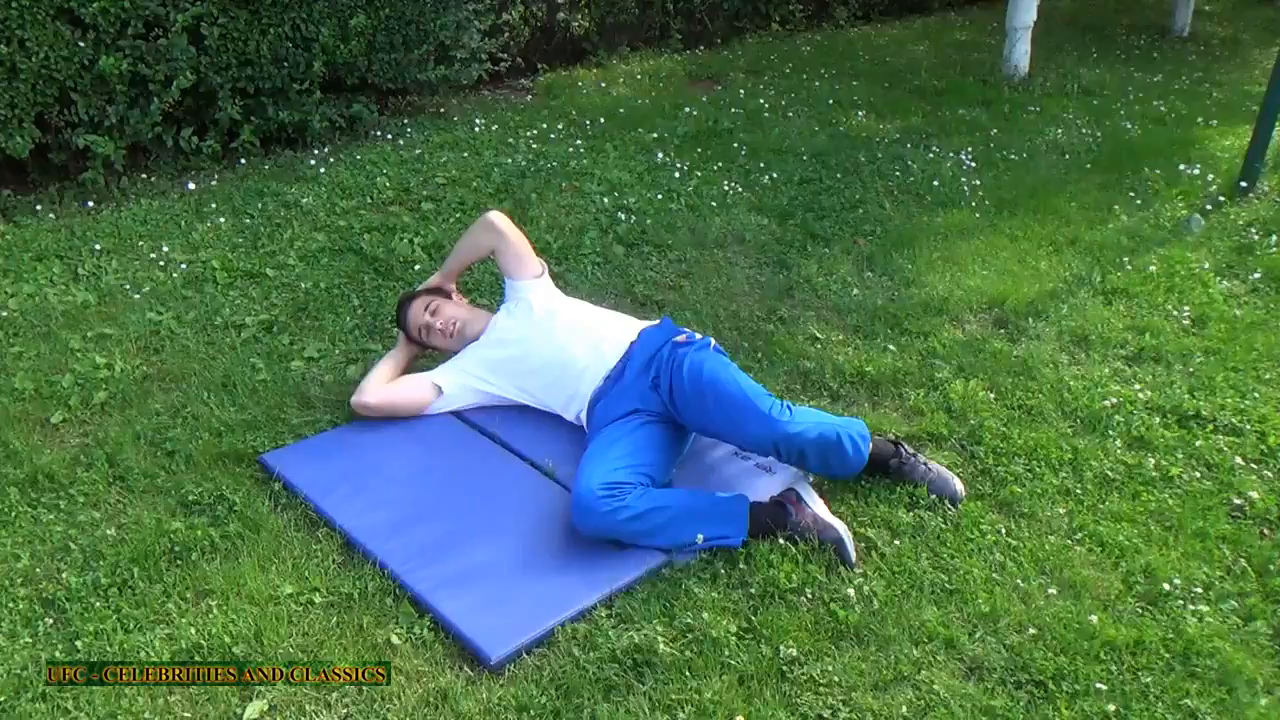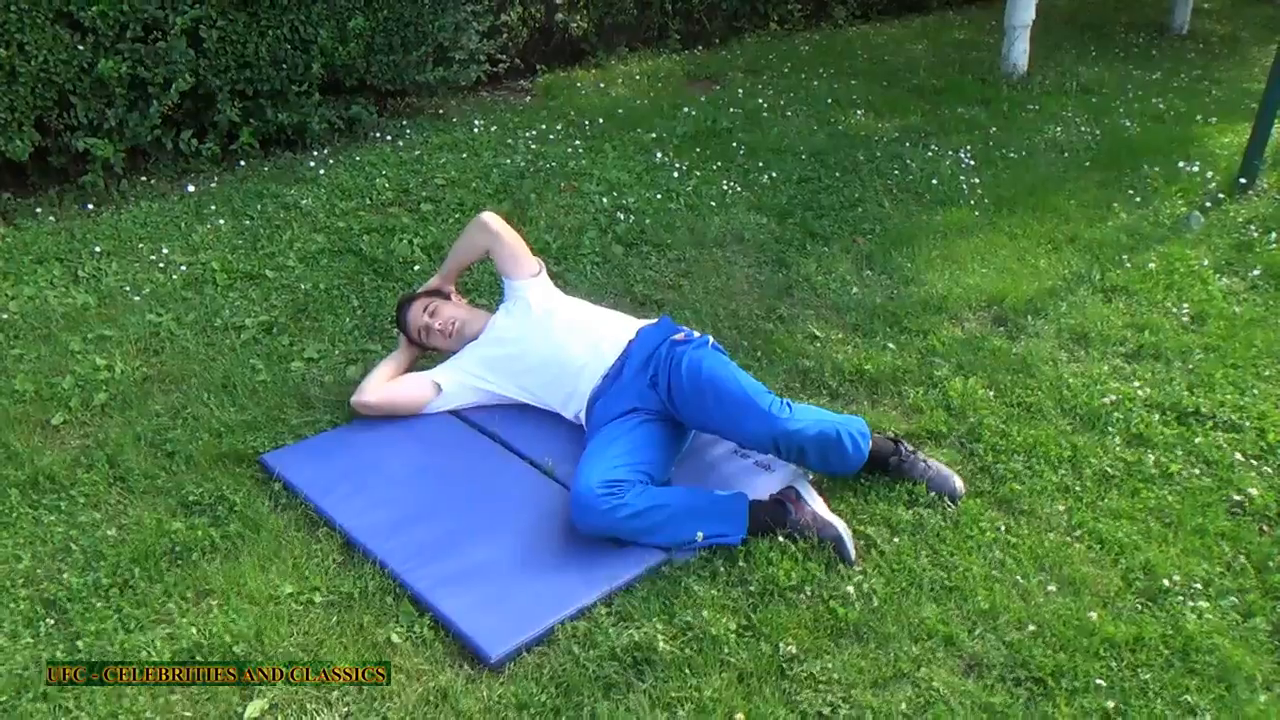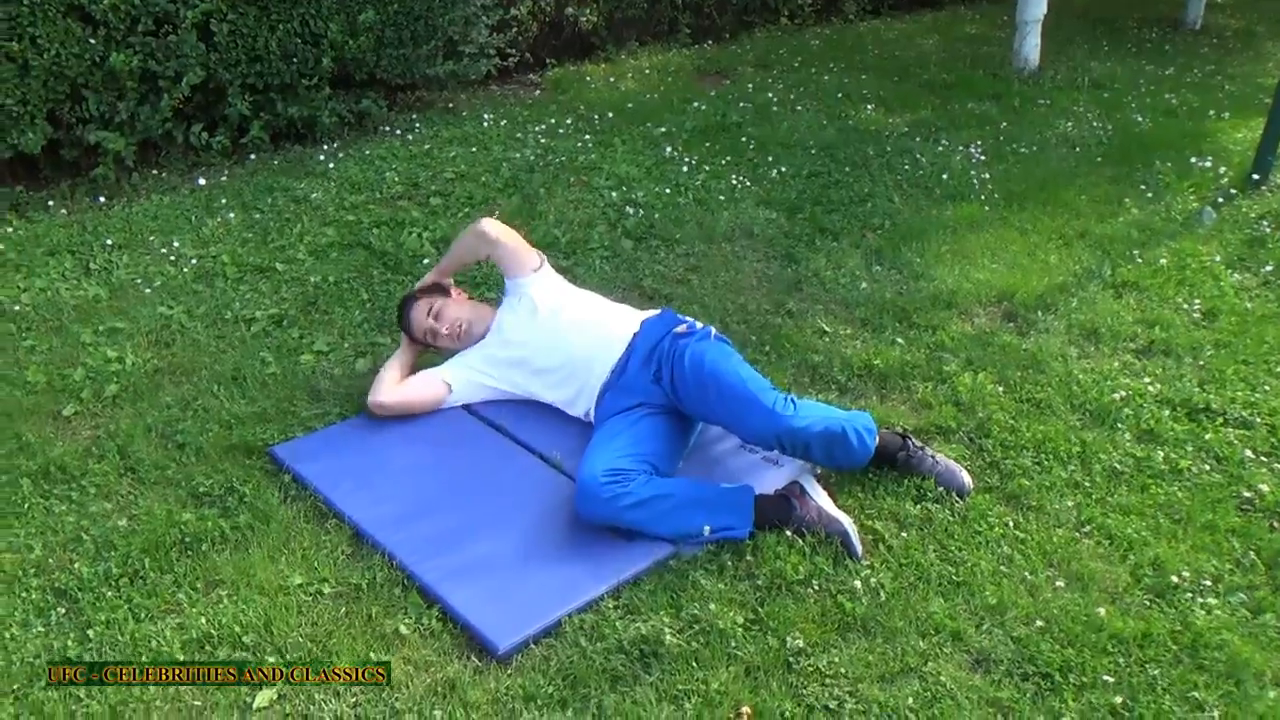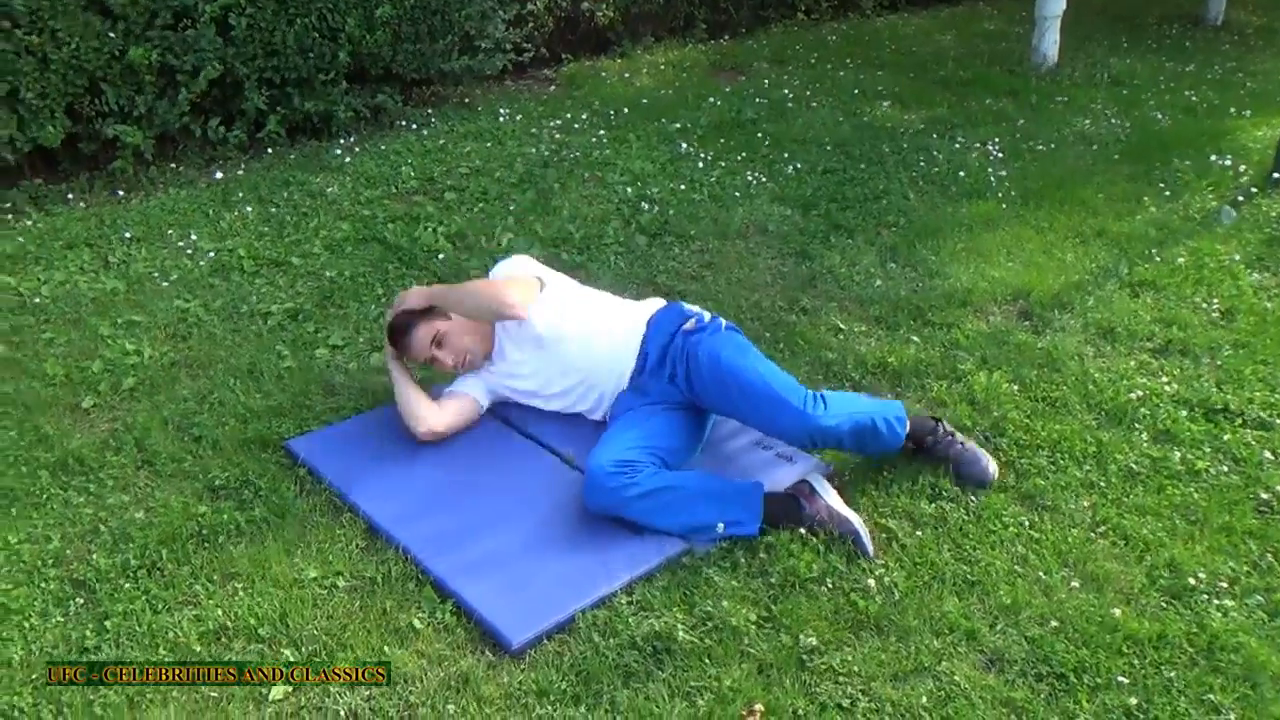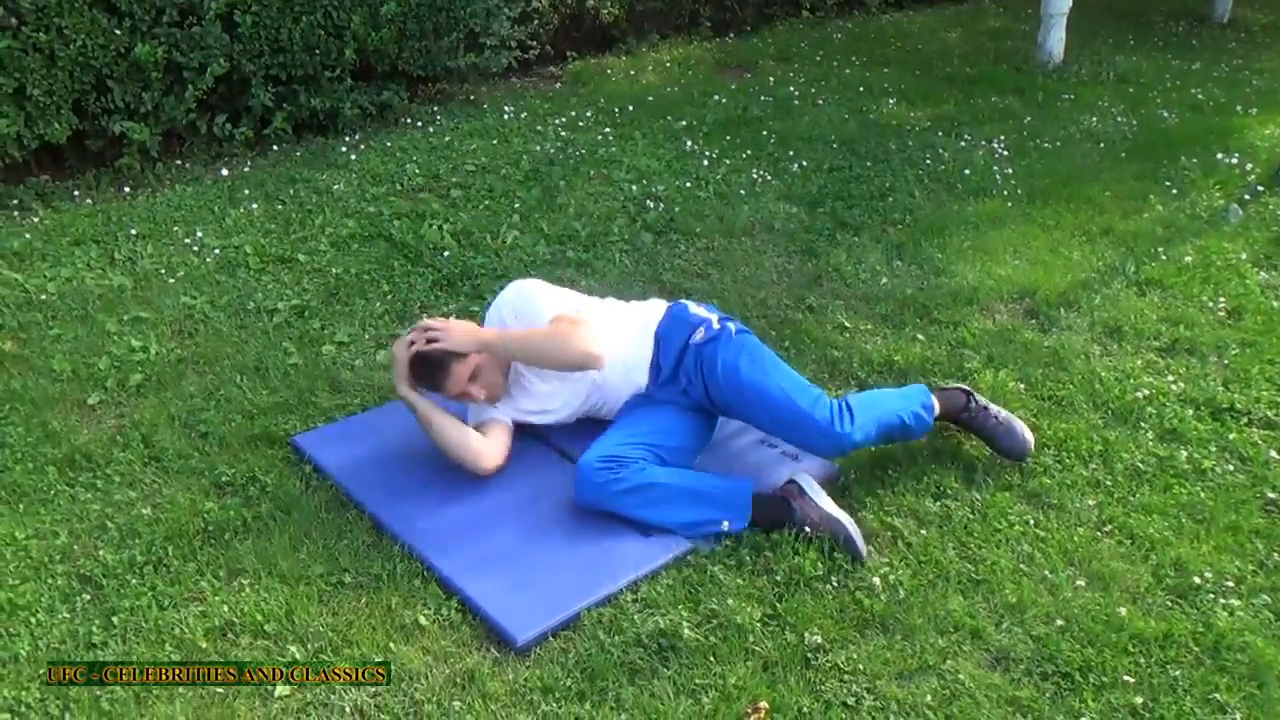
dt=0.3s
person 1, frame 1
left shoulder: (525, 296)
right shoulder: (464, 376)
left elbow: (495, 222)
right elbow: (368, 400)
left wrist: (439, 280)
right wrist: (403, 346)
left hip: (659, 354)
right hip: (616, 415)
left knee: (774, 427)
right knee: (594, 506)
left ankle: (885, 453)
right ankle: (777, 515)
person 1, frame 2
left shoulder: (524, 297)
right shoulder: (463, 374)
left elbow: (488, 224)
right elbow: (367, 399)
left wrist: (439, 282)
right wrist: (406, 349)
left hip: (657, 352)
right hip: (616, 415)
left knee: (772, 425)
right knee: (592, 505)
left ankle: (884, 451)
right ankle: (778, 513)
person 1, frame 3
left shoulder: (525, 284)
right shoulder: (472, 369)
left elbow: (490, 231)
right elbow: (385, 399)
left wrist: (436, 277)
right wrist: (407, 346)
left hip: (662, 344)
right hip: (623, 405)
left knee: (774, 420)
right knee: (597, 492)
left ankle: (891, 447)
right ankle: (781, 509)
person 1, frame 4
left shoulder: (512, 274)
right shoulder: (484, 381)
left elbow: (507, 297)
right elbow: (425, 424)
left wrist: (427, 298)
right wrist: (397, 362)
left hip: (673, 340)
right hip: (639, 406)
left knee: (802, 417)
right knee: (605, 483)
left ankle: (921, 431)
right ankle: (791, 507)
person 1, frame 5
left shoulder: (516, 303)
right shoulder: (494, 399)
left elbow: (589, 348)
right elbow: (483, 460)
left wrist: (483, 339)
right wrist: (411, 397)
left hip: (685, 343)
right hip: (655, 403)
left knee: (831, 428)
right knee: (595, 477)
left ankle: (950, 404)
right ankle: (776, 508)
